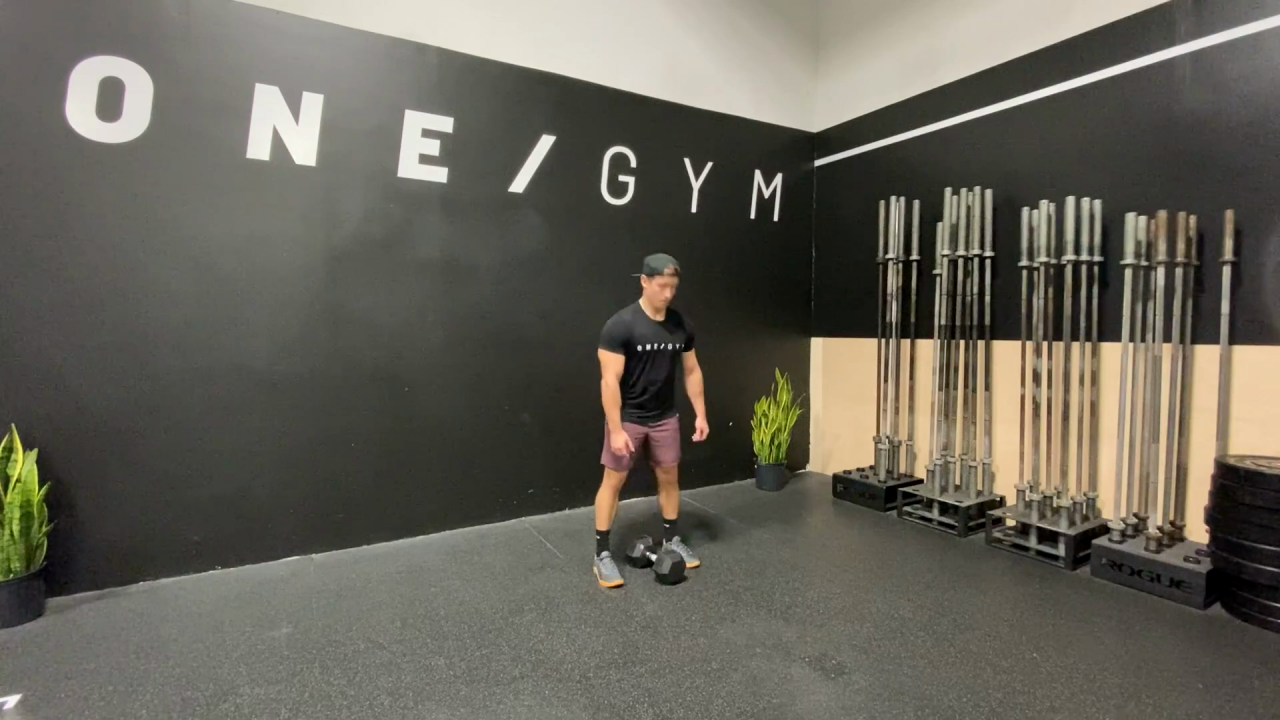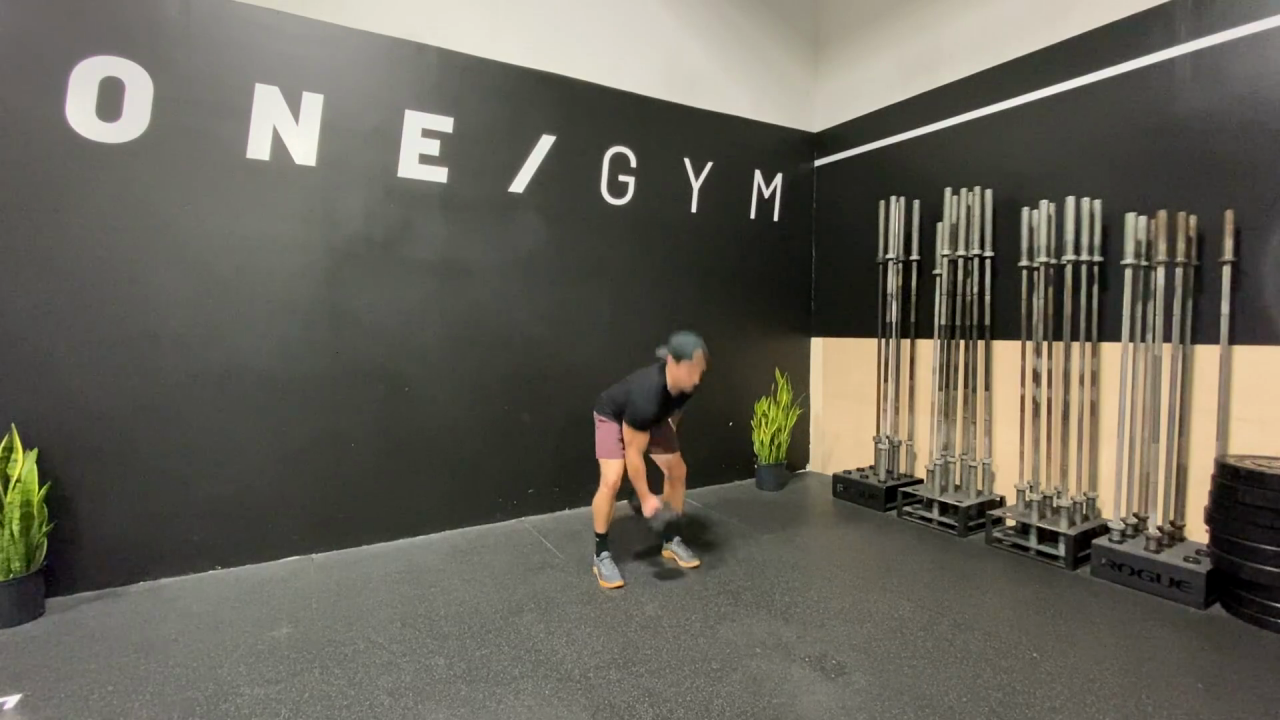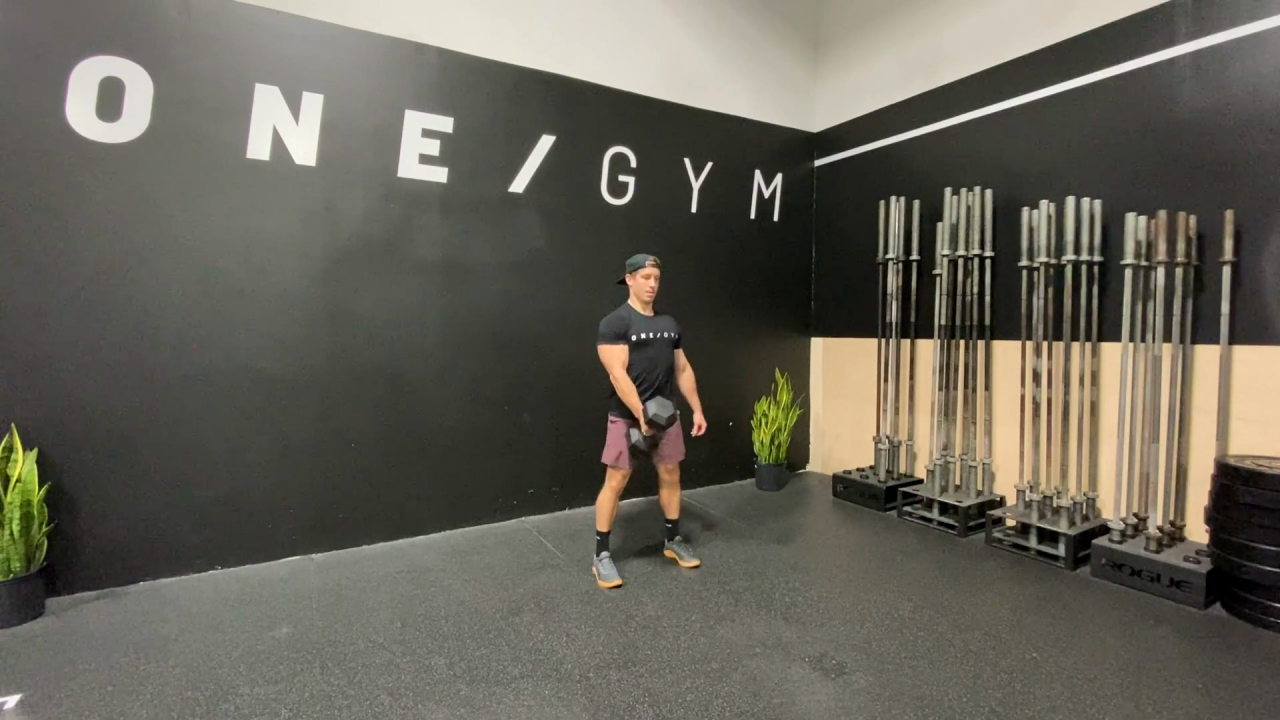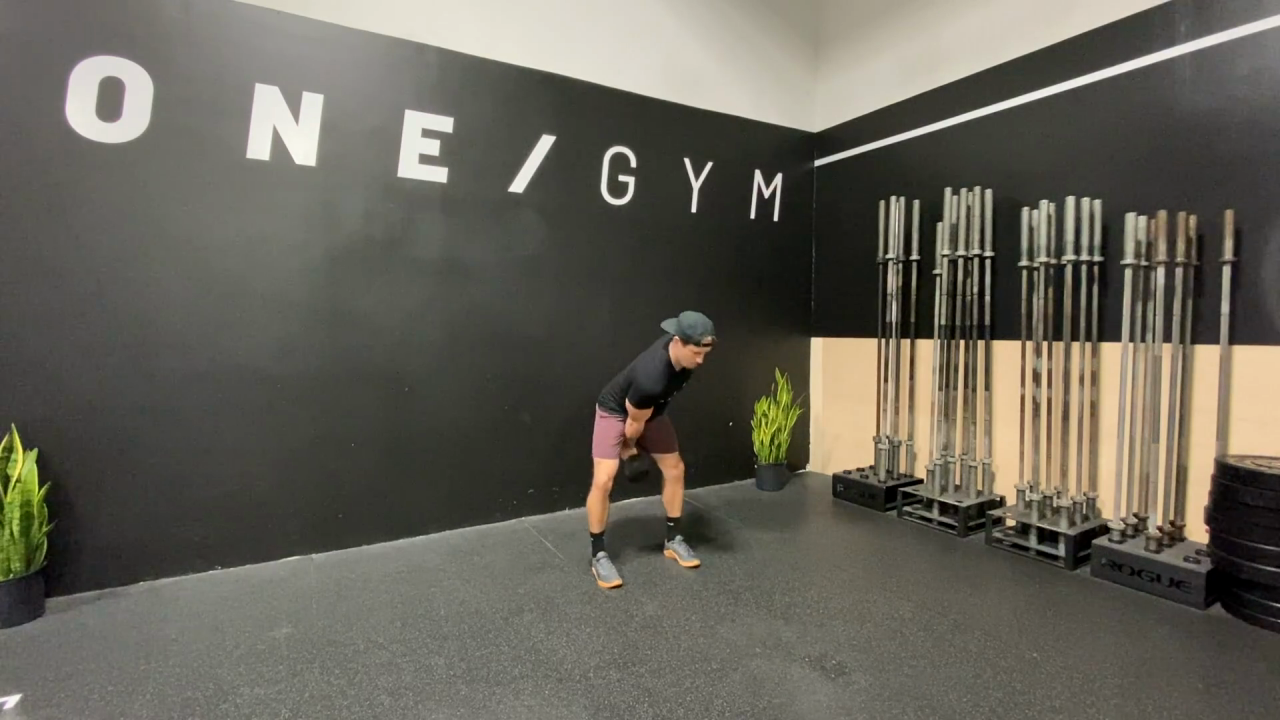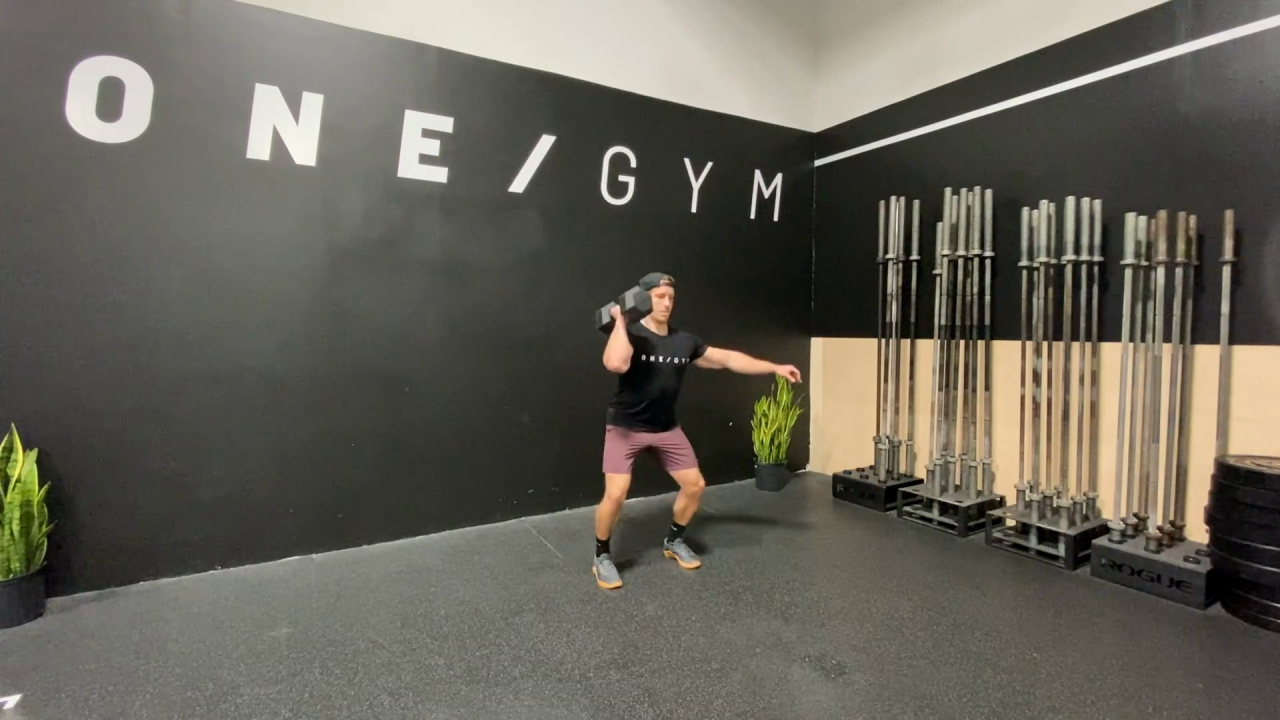
dt=1s
person 1, frame 1
left shoulder: (681, 326)
right shoulder: (621, 325)
left elbow: (692, 372)
right elbow: (610, 379)
left wrist: (701, 416)
right wrist: (616, 430)
left hip: (664, 418)
right hip: (626, 418)
left knee: (668, 477)
right knee: (614, 481)
left ankle: (672, 540)
right ankle: (602, 554)
person 1, frame 2
left shoulder: (686, 382)
right shoulder: (645, 395)
right elbow: (633, 455)
left wrist: (671, 421)
right wrist: (645, 499)
left hip: (652, 421)
right hip: (612, 417)
left knee: (677, 470)
right knee: (612, 479)
left ankle: (672, 540)
right ankle: (601, 555)
person 1, frame 3
left shoulder: (669, 324)
right shoulder: (614, 323)
left elbow: (683, 369)
right elbow: (618, 374)
left wrist: (697, 409)
right wrist: (641, 416)
right hip: (627, 417)
left knee: (671, 476)
right knee: (616, 482)
left ankle: (673, 540)
right ankle: (601, 555)
person 1, frame 4
left shoulder: (683, 351)
right shoulder: (650, 378)
right elbow: (635, 422)
right wrist: (629, 446)
left hip: (652, 412)
right hip: (615, 412)
left knee: (675, 470)
right knee: (603, 481)
left ankle: (673, 540)
right ankle: (598, 555)
person 1, frame 5
left shoulder: (684, 341)
right shoulder: (631, 335)
left elbow: (727, 359)
right elbow: (615, 364)
left wrist: (774, 368)
right wrist: (619, 323)
left hip: (666, 428)
right hip: (626, 427)
left knee: (694, 485)
right knee: (615, 494)
left ankle: (674, 541)
right ankle: (602, 557)
